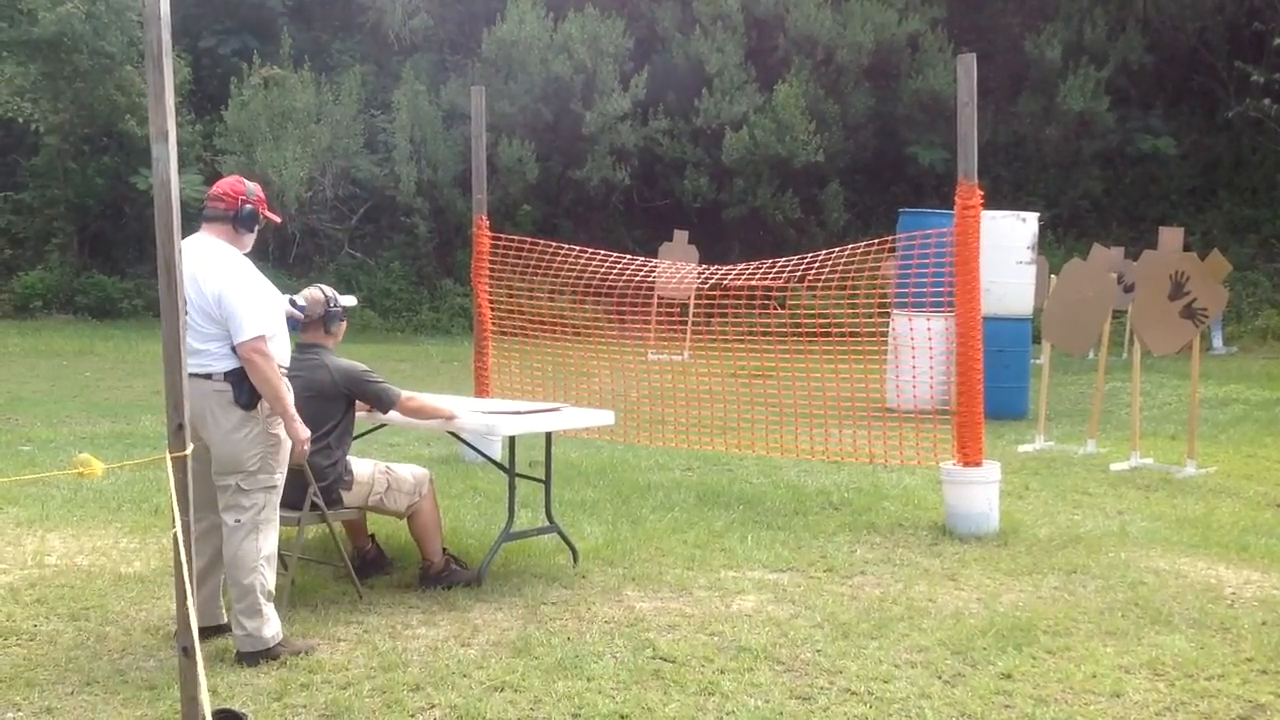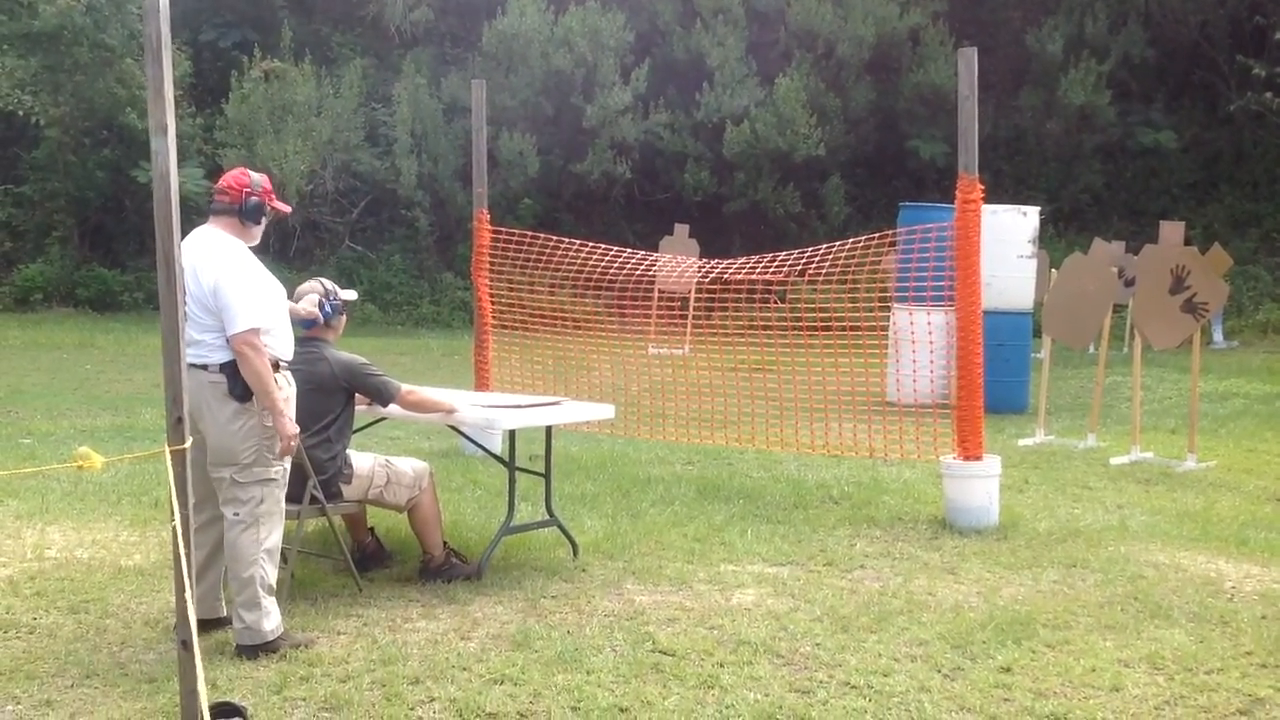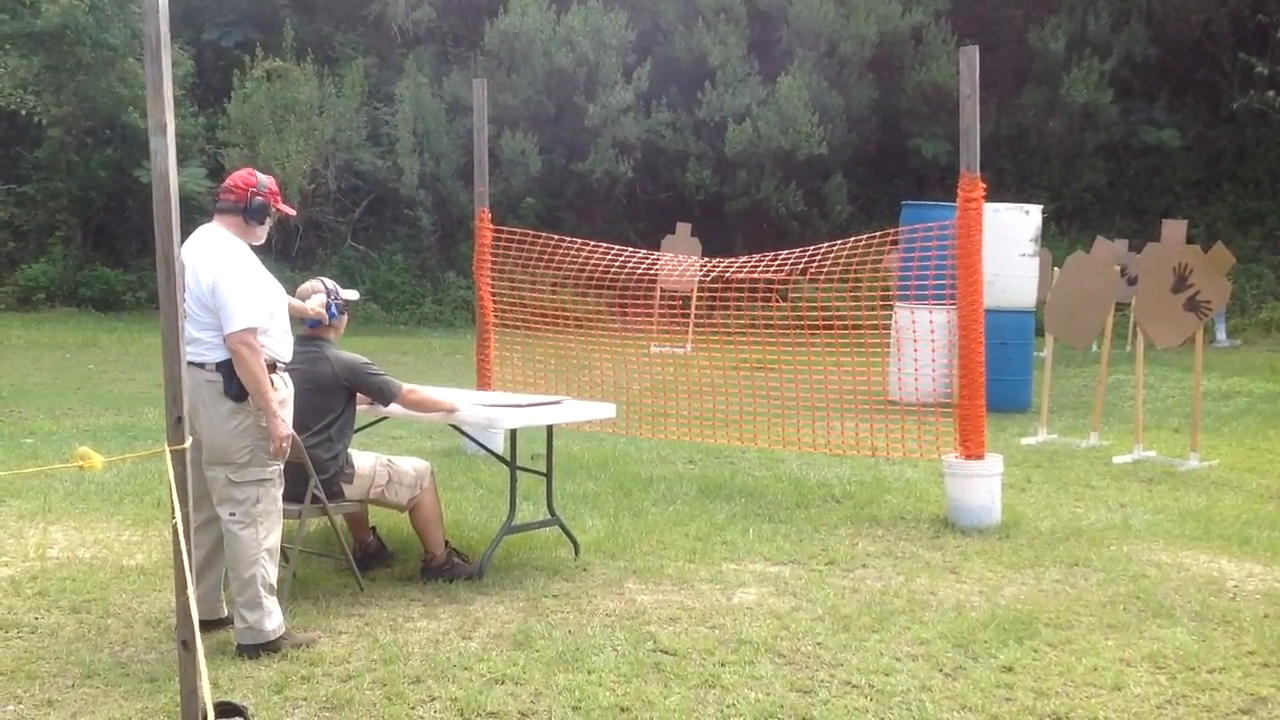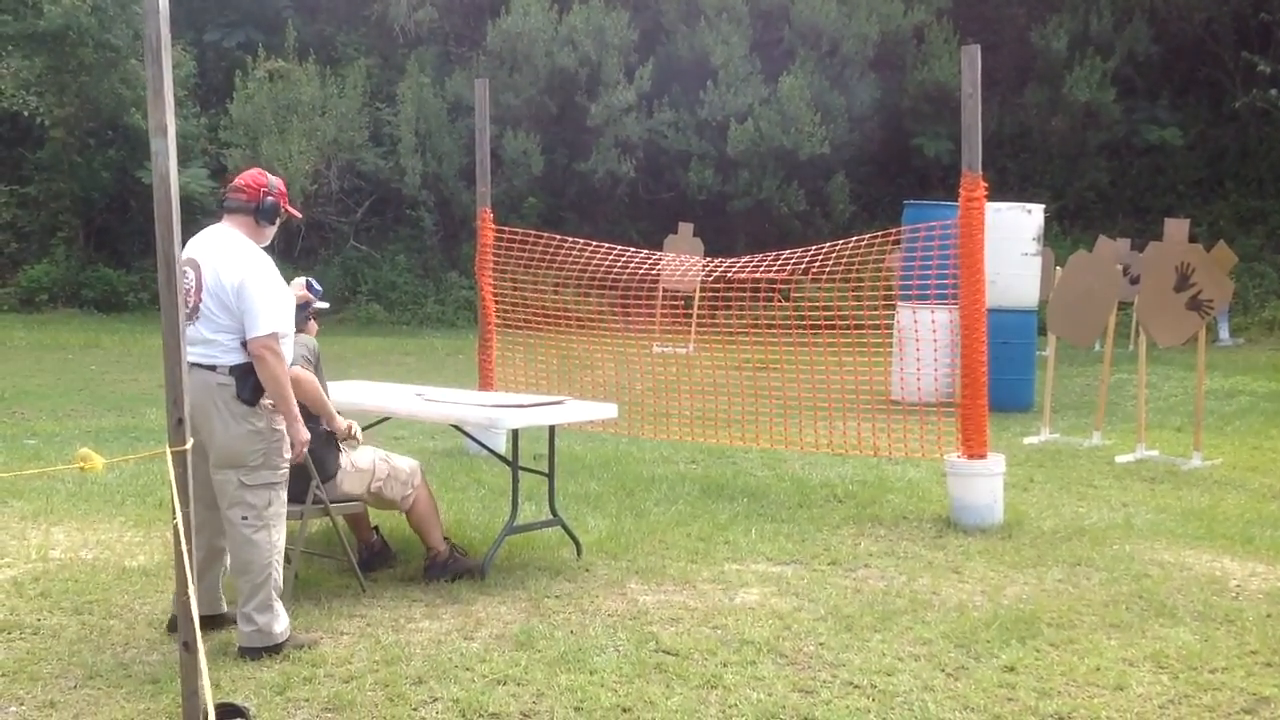
dt=0.5s
person 1, frame 1
left shoulder: (183, 254)
right shoulder: (232, 269)
right elbow: (254, 353)
left wrist: (270, 313)
right wrist: (290, 418)
left hip: (194, 393)
right hip: (238, 400)
left knee: (204, 512)
right knee: (249, 519)
left ankle: (202, 617)
right ankle: (258, 637)
person 1, frame 2
left shoulder: (196, 244)
right shoulder: (232, 261)
right elbow: (247, 345)
left wrist: (292, 309)
right wrist: (279, 414)
left hip: (201, 384)
right hip: (238, 392)
left knee: (206, 505)
right knee: (252, 512)
left ankle: (202, 609)
right ankle: (258, 631)
person 1, frame 3
left shoulder: (200, 242)
right shoulder: (232, 260)
right elbow: (244, 345)
left wrist: (301, 307)
right wrist: (273, 415)
left hip: (201, 383)
right hip: (236, 392)
left knee: (208, 505)
right knee: (251, 512)
left ankle: (203, 609)
right ankle: (260, 630)
person 1, frame 4
left shoulder: (199, 244)
right shoulder: (251, 263)
right elbow: (264, 350)
left wrist: (281, 299)
right wrist: (294, 420)
left hip: (196, 383)
right hip: (238, 394)
left knee: (204, 507)
right knee: (256, 516)
left ankle: (198, 606)
right ankle: (263, 632)
person 2, frame 1
right shoulder: (343, 371)
right elbow: (408, 404)
left wrist: (361, 402)
right wrist: (448, 412)
left hip: (285, 484)
right hip: (323, 486)
left knee: (353, 467)
right knee: (419, 481)
left ankle: (365, 555)
right ankle: (437, 568)
person 2, frame 2
right shoulder: (342, 364)
right elbow: (407, 397)
left wrist: (362, 396)
right wrist: (448, 406)
left hip: (287, 476)
right hip: (322, 479)
left knee: (351, 464)
right knee: (418, 475)
left ankle: (365, 549)
right ankle: (437, 561)
person 2, frame 3
right shoulder: (344, 363)
right elbow: (408, 396)
left wrist: (364, 395)
right wrist: (451, 405)
left hip: (286, 477)
right hip: (323, 478)
left knee: (352, 461)
right knee: (420, 474)
left ankle: (367, 548)
right ankle: (439, 561)
person 2, frame 4
right shoulder: (302, 343)
right elbow: (295, 377)
left wrist: (339, 426)
right wrist: (334, 419)
right hip: (318, 472)
left knee: (348, 458)
right knee: (408, 473)
left ankle: (370, 548)
right ankle: (441, 557)
